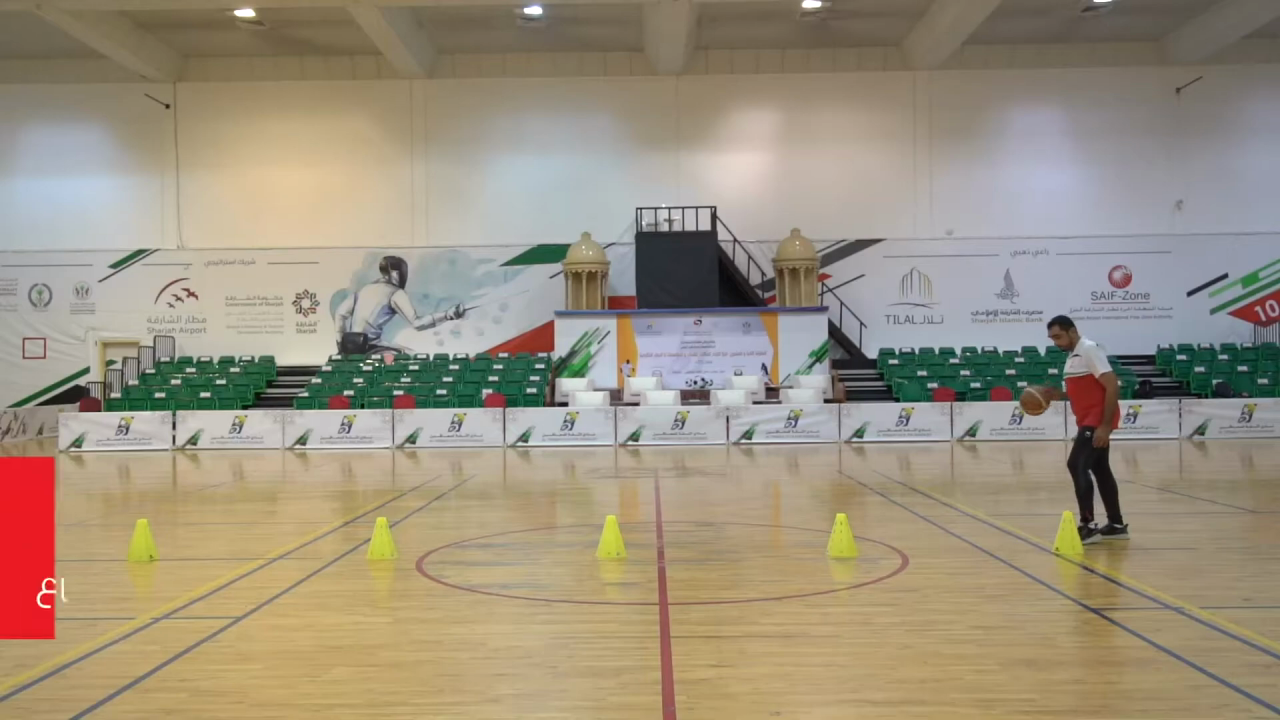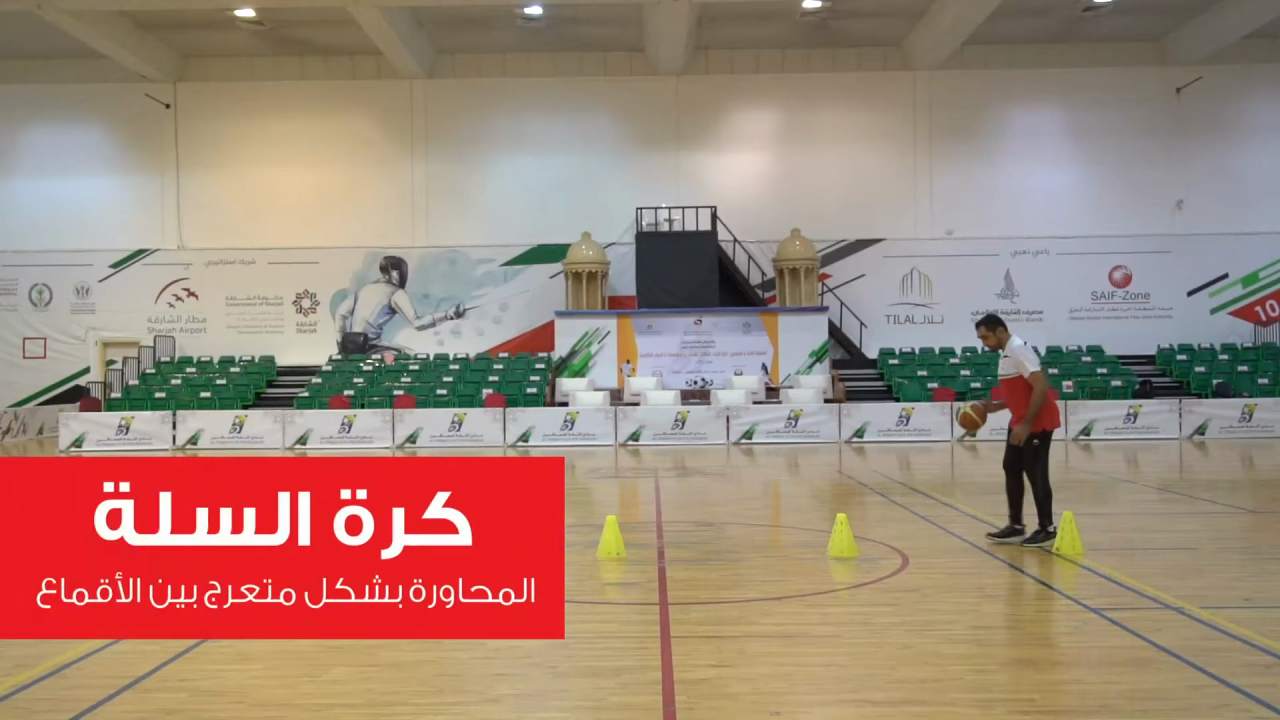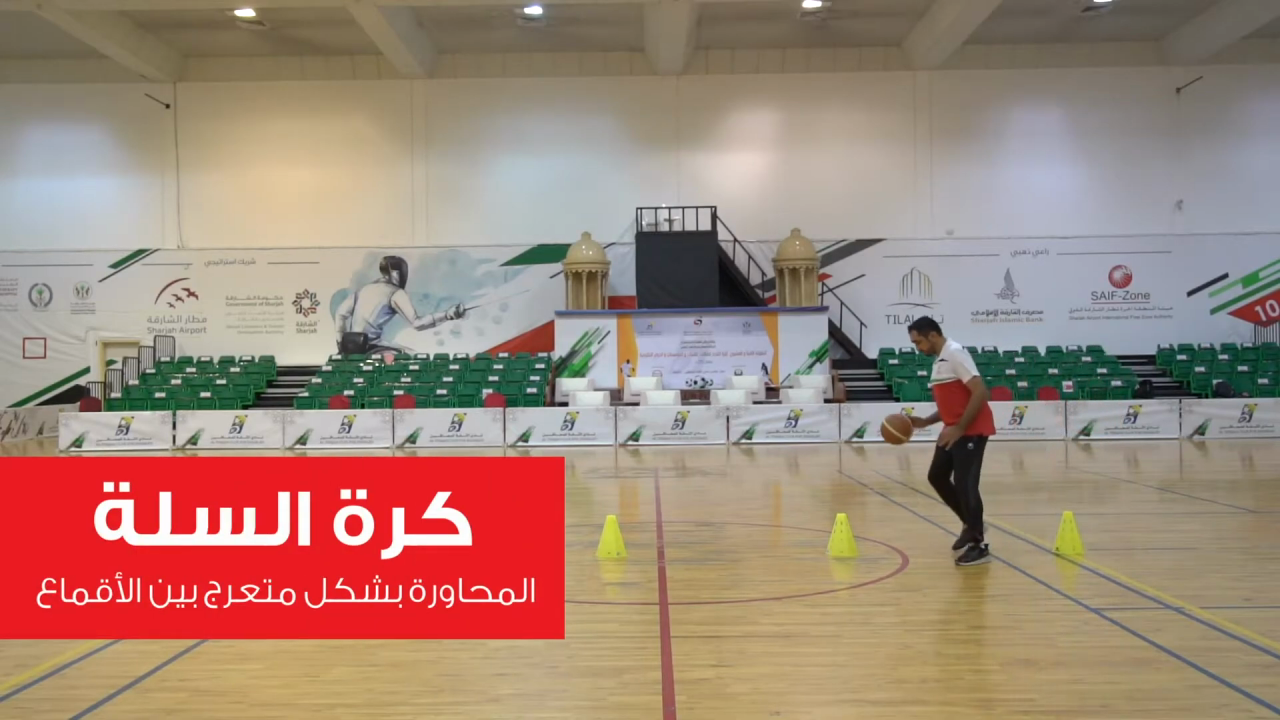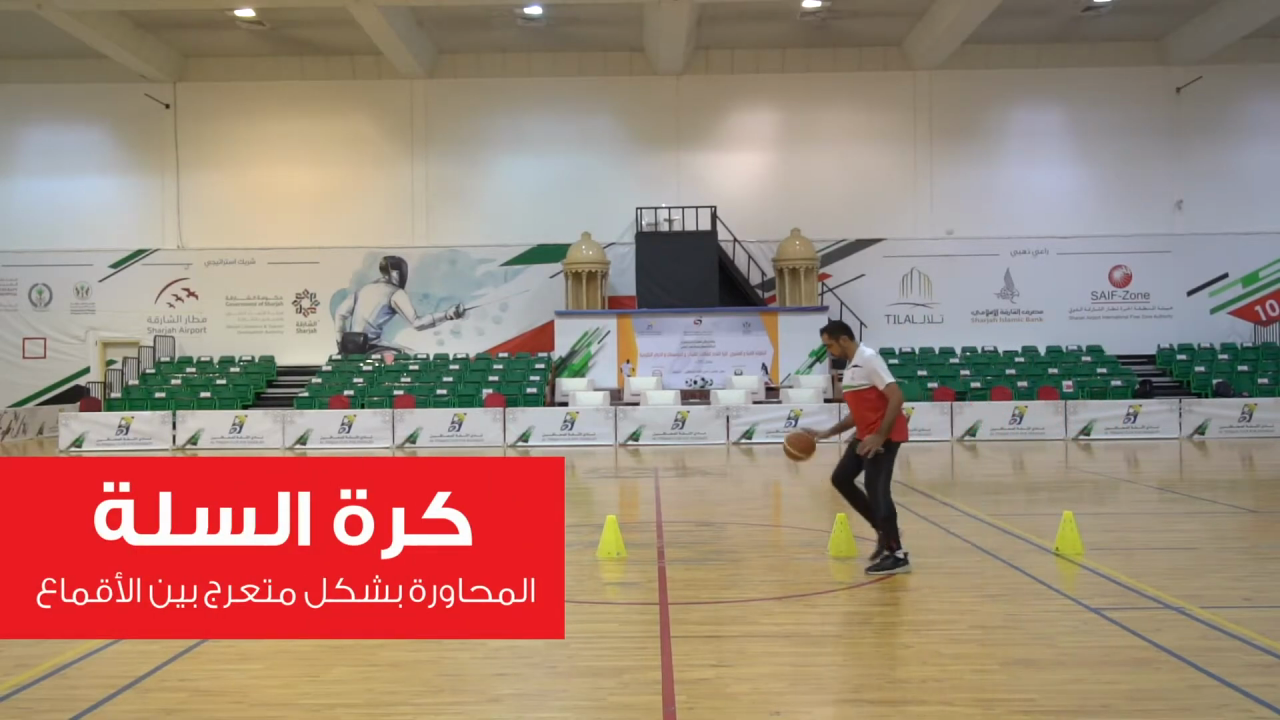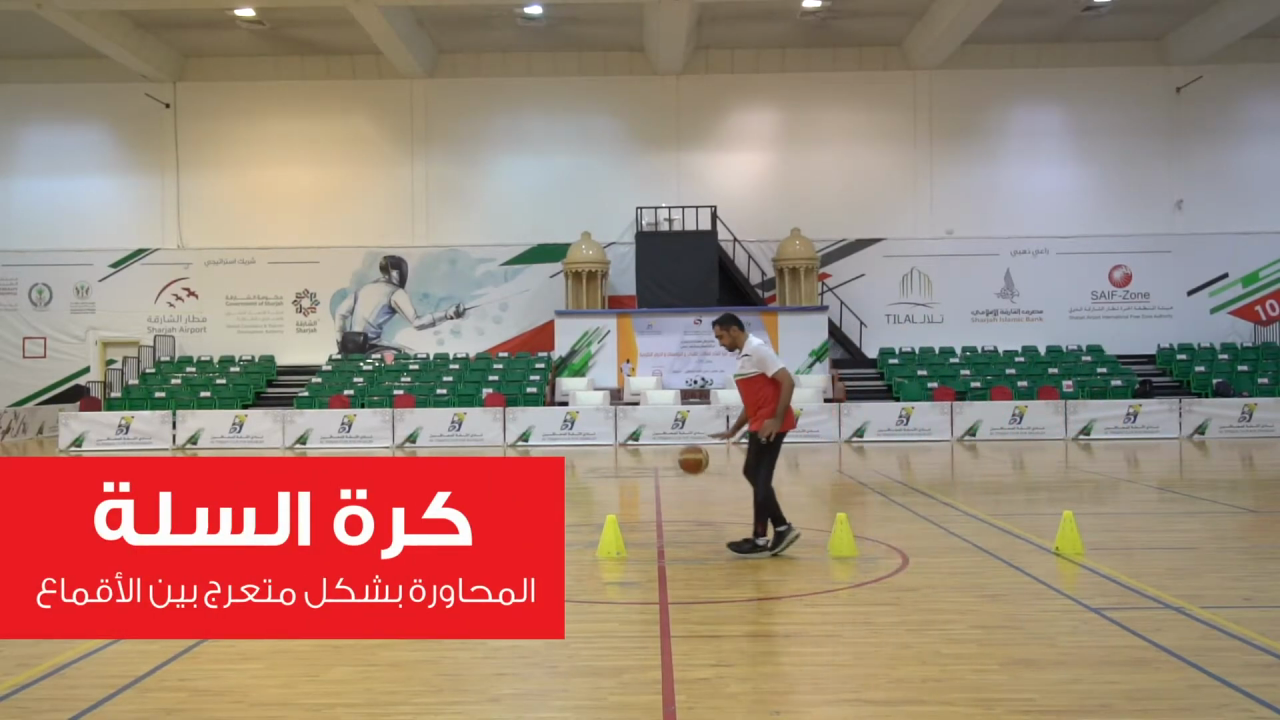
dt=0.7s
person 1, frame 1
left shoulder: (1089, 350)
right shoulder: (1073, 356)
left elbow: (1112, 387)
left wrist: (1105, 425)
right wrist: (1057, 395)
left hip: (1097, 422)
right hip: (1088, 422)
left knee: (1077, 465)
right knee: (1100, 470)
left ankle: (1088, 525)
right ankle: (1117, 525)
person 1, frame 2
left shoulder: (1018, 350)
right shoulder: (1007, 354)
left elbow: (1041, 387)
left wrist: (1026, 424)
right wrist: (996, 406)
left hip: (1038, 422)
right hip: (1022, 422)
left knee: (1036, 473)
right knee: (1011, 469)
left ankle: (1047, 529)
right ankle: (1015, 525)
person 1, frame 3
left shoulder: (955, 354)
right shoulder: (939, 362)
left elbow: (980, 392)
left wrist: (959, 428)
right wrist: (924, 422)
left hip: (972, 430)
right hip: (954, 430)
left knee: (965, 482)
right knee: (936, 476)
left ankle: (978, 544)
right ankle: (971, 524)
person 1, frame 4
left shoulder: (869, 360)
right shoulder: (850, 368)
left elbow: (896, 398)
left wrist: (879, 436)
right wrist: (827, 433)
left hip: (885, 436)
right hip: (867, 435)
left knee: (876, 489)
right knee: (841, 479)
left ankle: (897, 554)
right ankle: (885, 531)
person 1, frame 5
left shoulder: (758, 349)
right shoulder: (743, 357)
left elbow: (788, 382)
left wrist: (777, 419)
right wrist: (733, 431)
left hip: (770, 424)
right hip: (759, 424)
left knee: (758, 477)
right knee: (752, 473)
left ankle: (760, 539)
right ankle: (782, 529)
